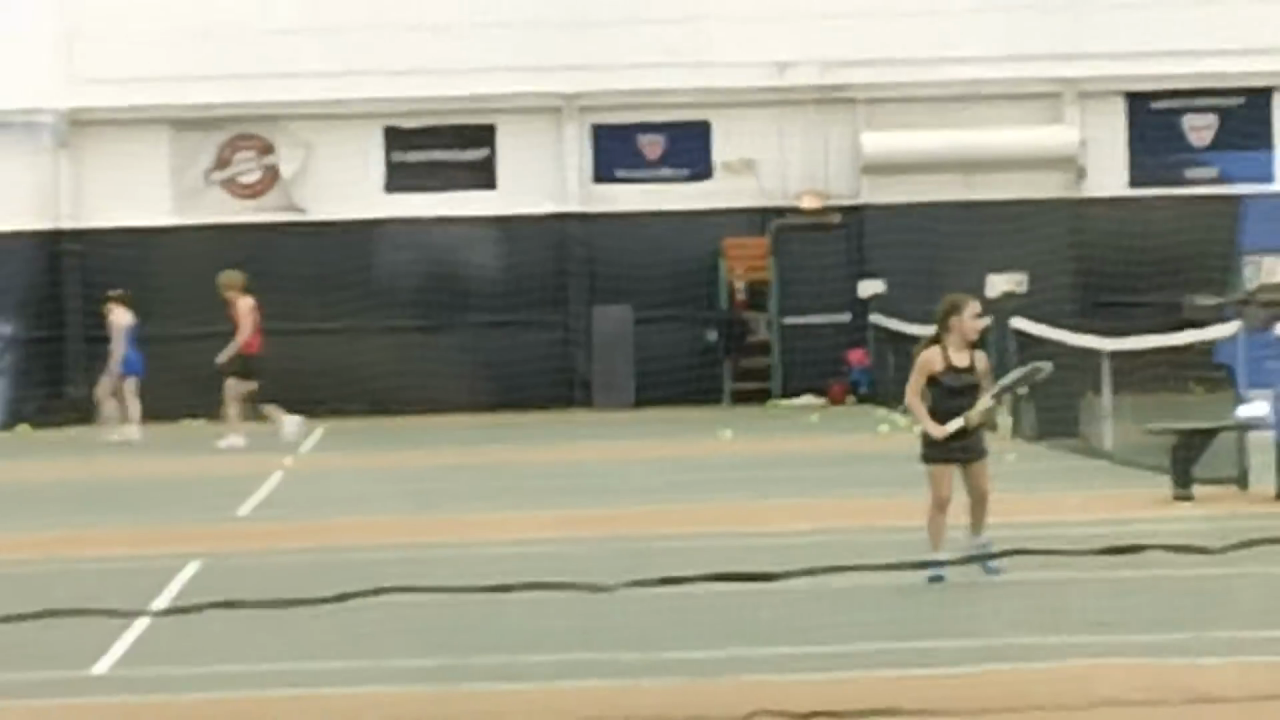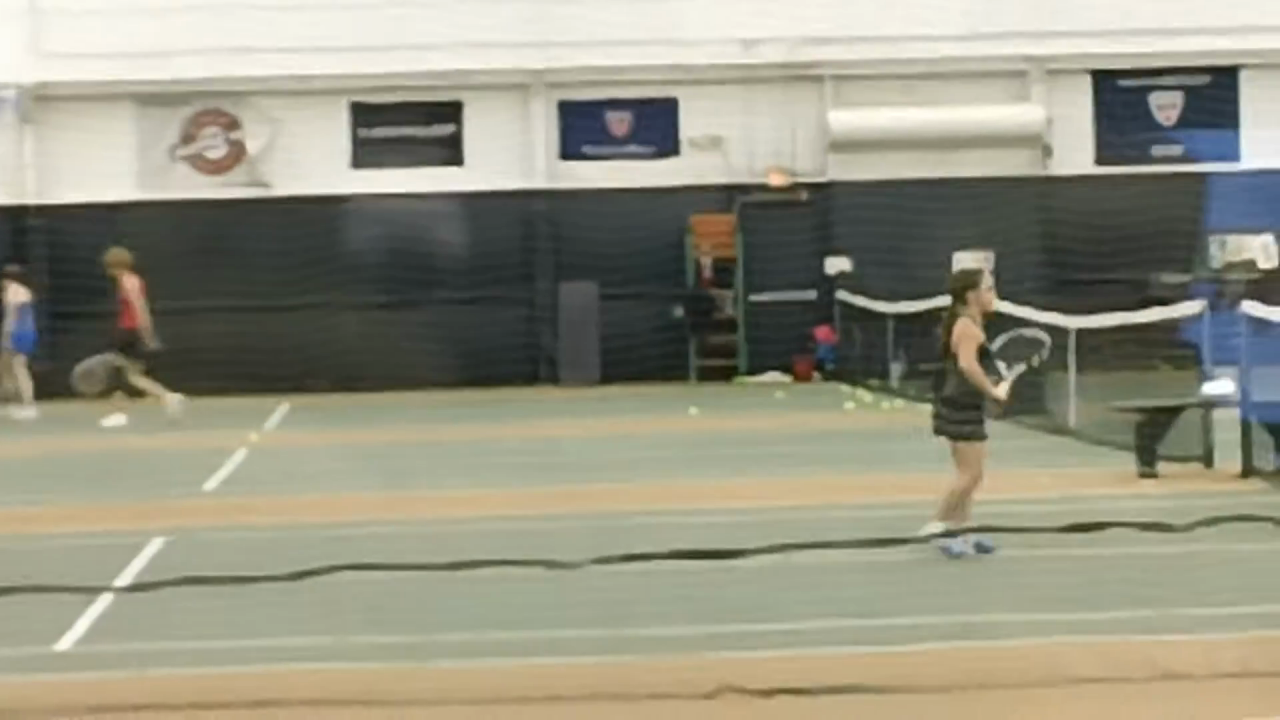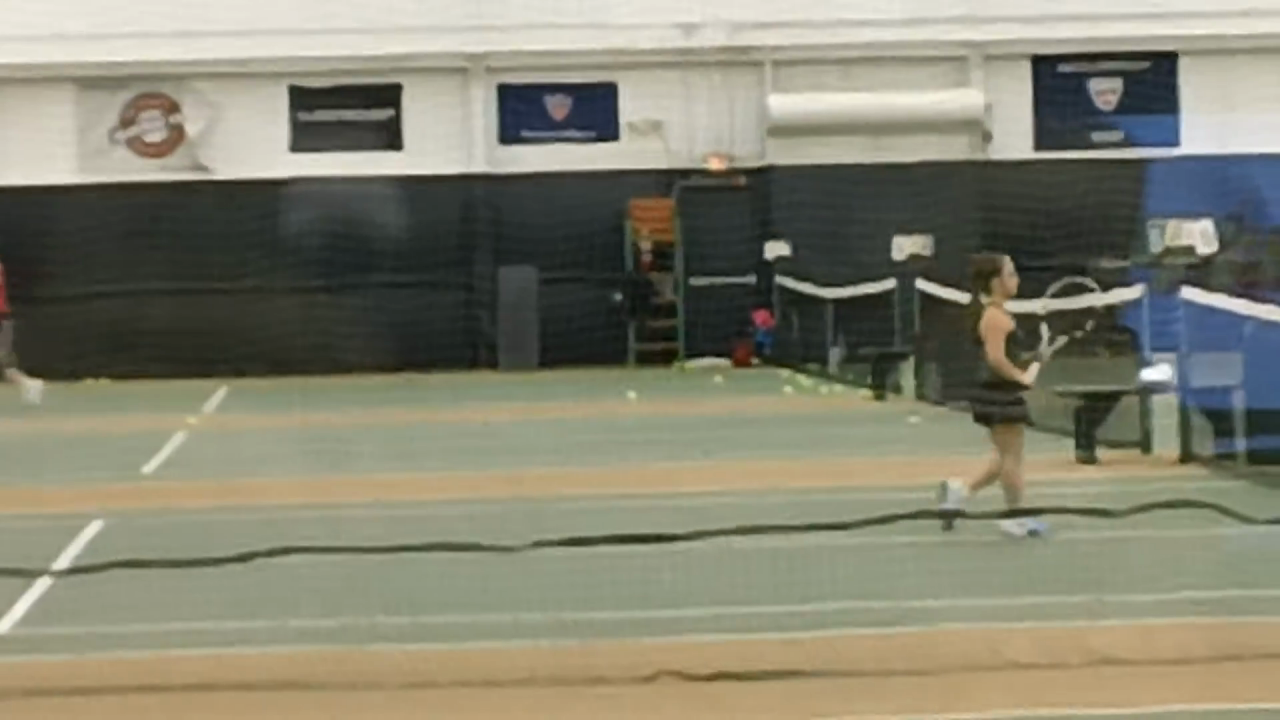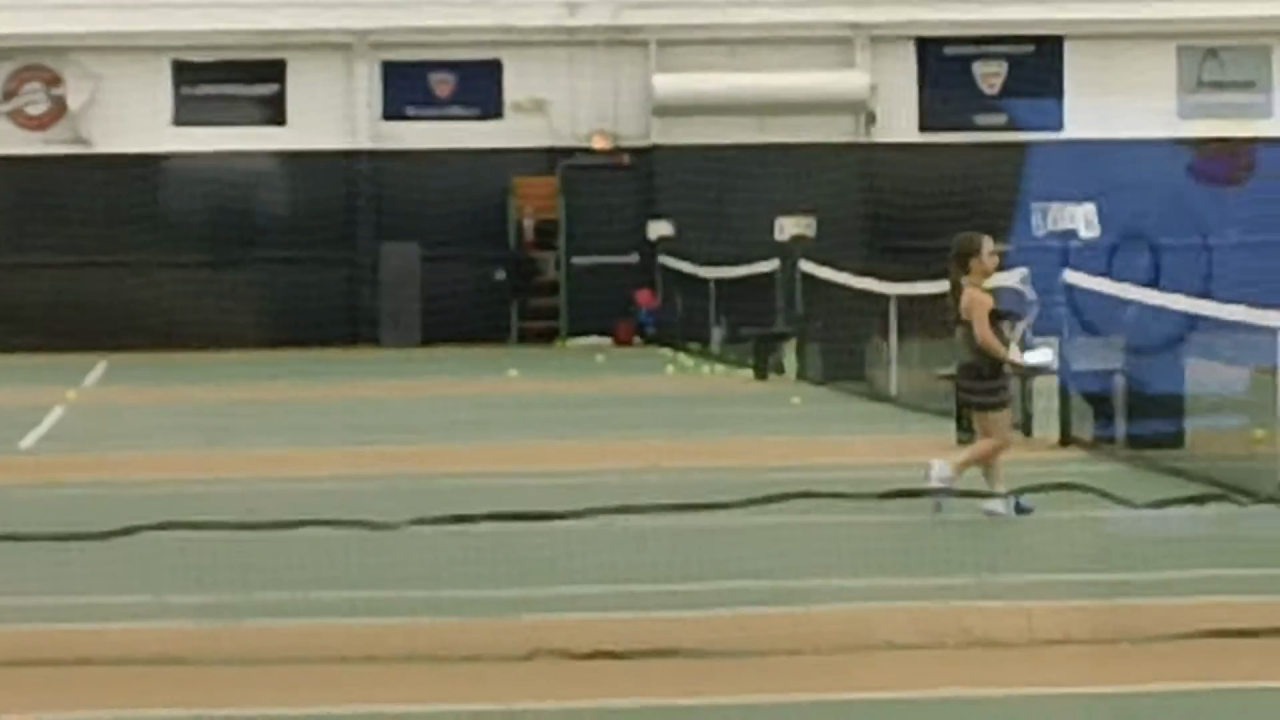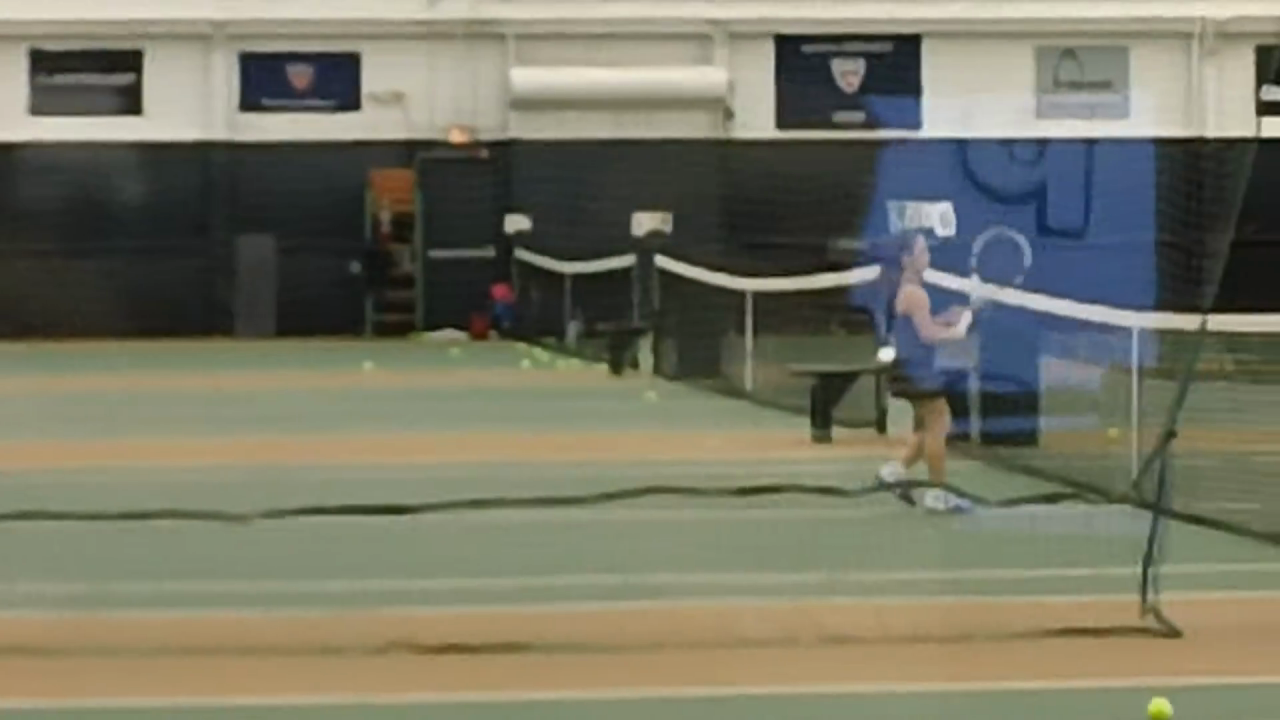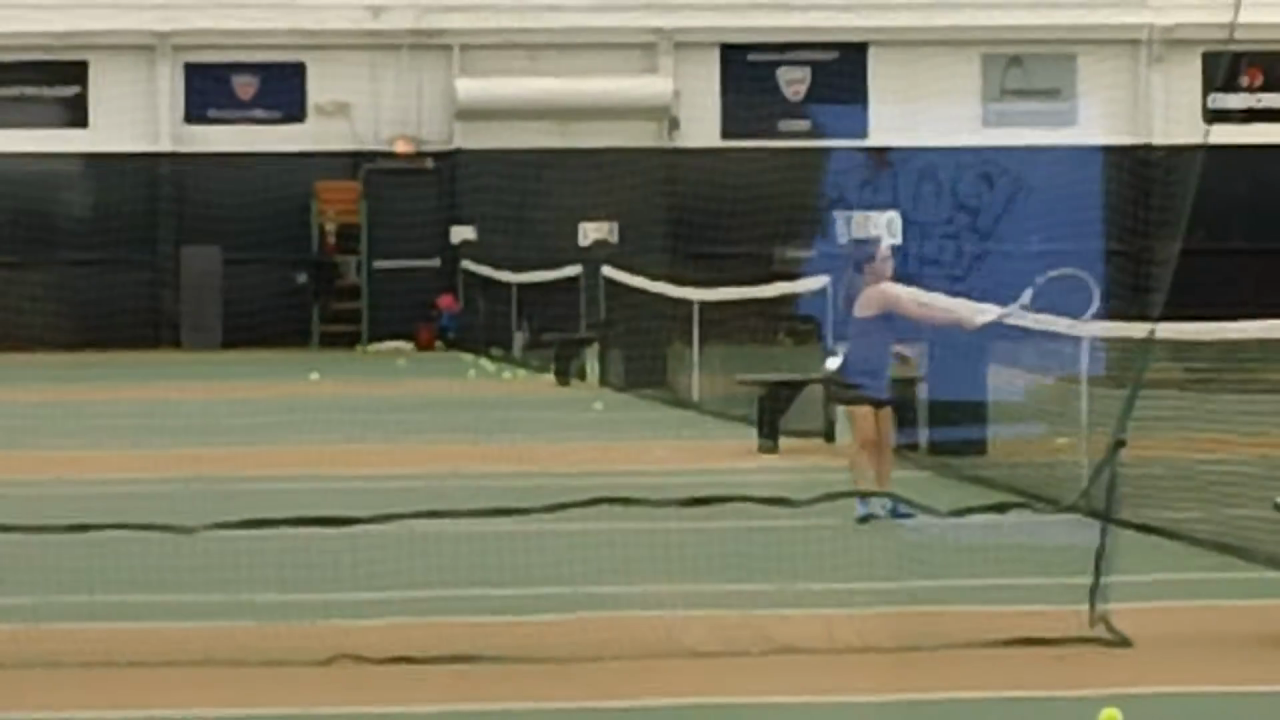
dt=0.5s
person 1, frame 1
left shoulder: (980, 359)
right shoulder: (931, 356)
left elbow: (987, 393)
right elbow: (911, 395)
left wrist: (981, 412)
right wrist: (930, 425)
left hip: (969, 434)
right hip: (939, 439)
left knee: (981, 492)
right knee: (941, 498)
left ankle: (978, 541)
right ankle: (937, 561)
person 1, frame 2
left shoulder: (968, 326)
right shoulder: (967, 327)
right elbow: (967, 365)
left wrist: (992, 385)
right wrist: (992, 391)
left hip: (968, 410)
right hip: (962, 411)
left knee: (973, 474)
right knee: (969, 475)
left ankle: (960, 535)
right ankle: (937, 526)
person 1, frame 3
left shoulder: (994, 313)
right shoulder: (995, 316)
right elbow: (995, 356)
left wrist: (1028, 361)
right wrist: (1021, 377)
left hip: (999, 395)
right hip: (1000, 395)
left knee: (1007, 459)
right knee: (1012, 457)
left ankle: (958, 490)
right ankle: (1015, 519)
person 1, frame 4
left shoulder: (973, 294)
right shoulder: (974, 296)
left elbow: (963, 335)
right elbow: (983, 336)
right wrist: (1008, 355)
left hip: (986, 377)
right hip: (982, 377)
left knee: (996, 437)
right knee: (999, 439)
left ankle: (998, 497)
right ankle: (945, 470)
person 1, frame 5
left shoulder: (907, 290)
right shoulder: (913, 292)
right elbow: (927, 334)
left wrist: (948, 318)
right wrist: (957, 331)
left hip: (916, 368)
right hip: (916, 370)
left knee: (935, 427)
right knee: (937, 429)
left ankle: (895, 470)
right ankle: (939, 491)
person 1, frame 6
left shoulder: (882, 292)
right shoulder: (878, 293)
right elbow: (921, 314)
right wrist: (962, 318)
left hip: (874, 377)
right hip: (857, 379)
left knee: (885, 439)
right knee: (865, 437)
left ankle: (883, 499)
right ankle: (864, 500)
